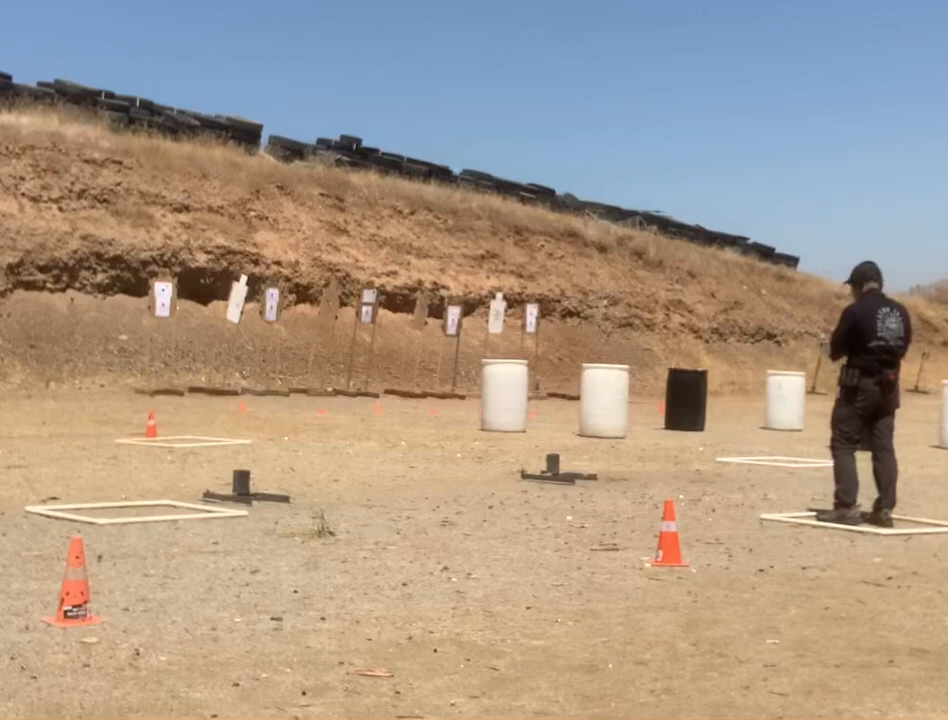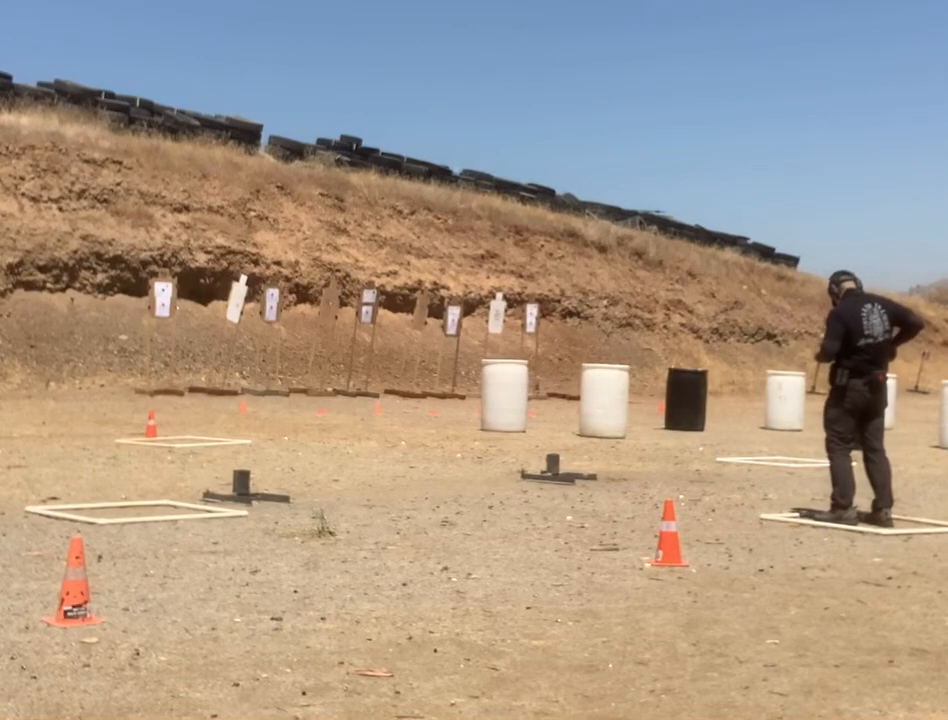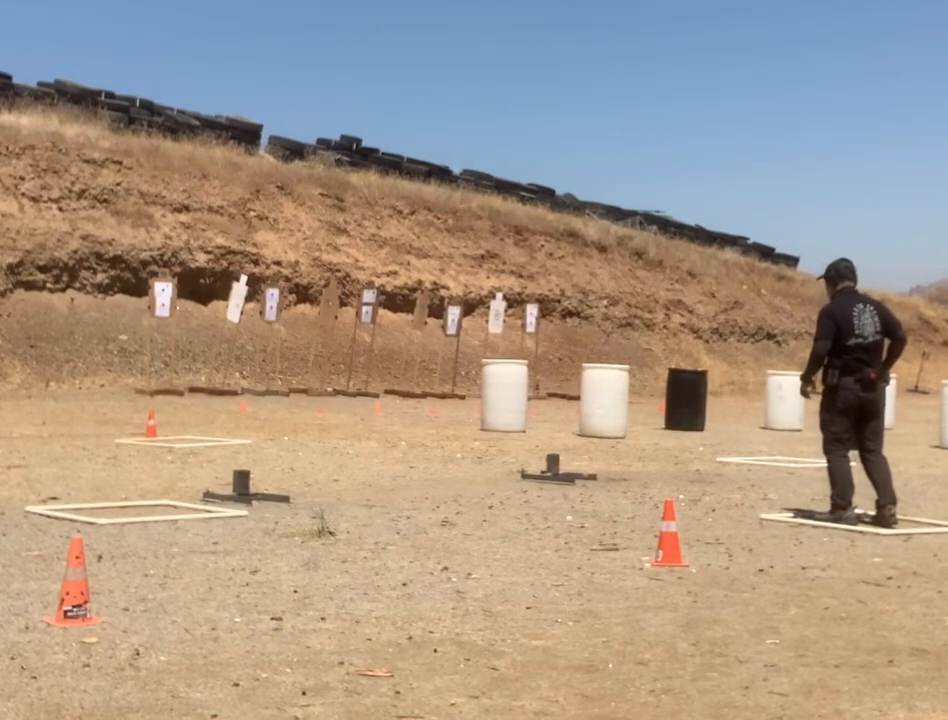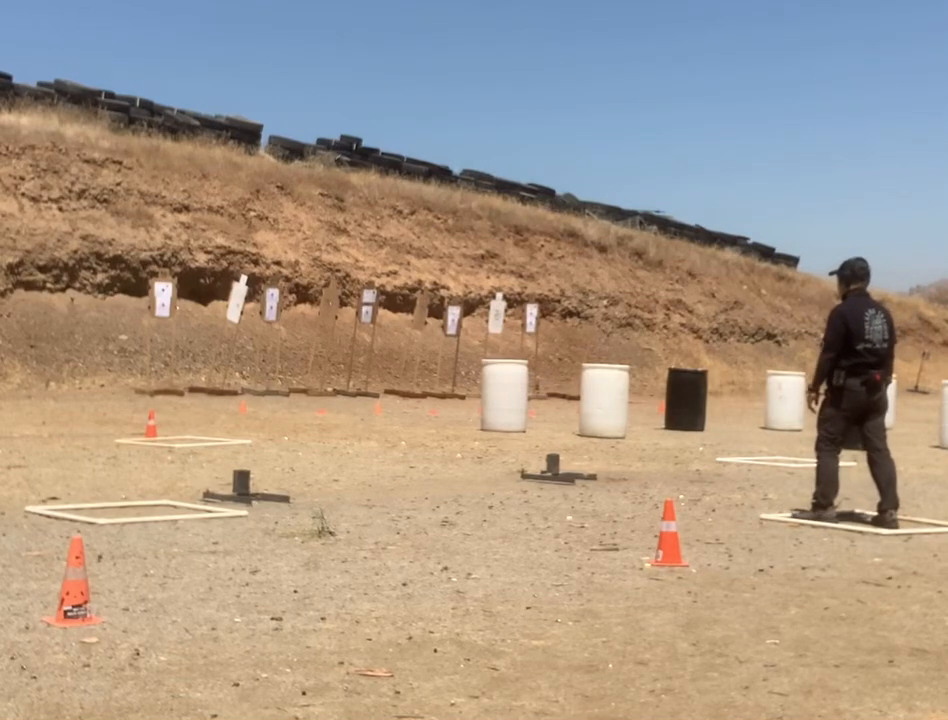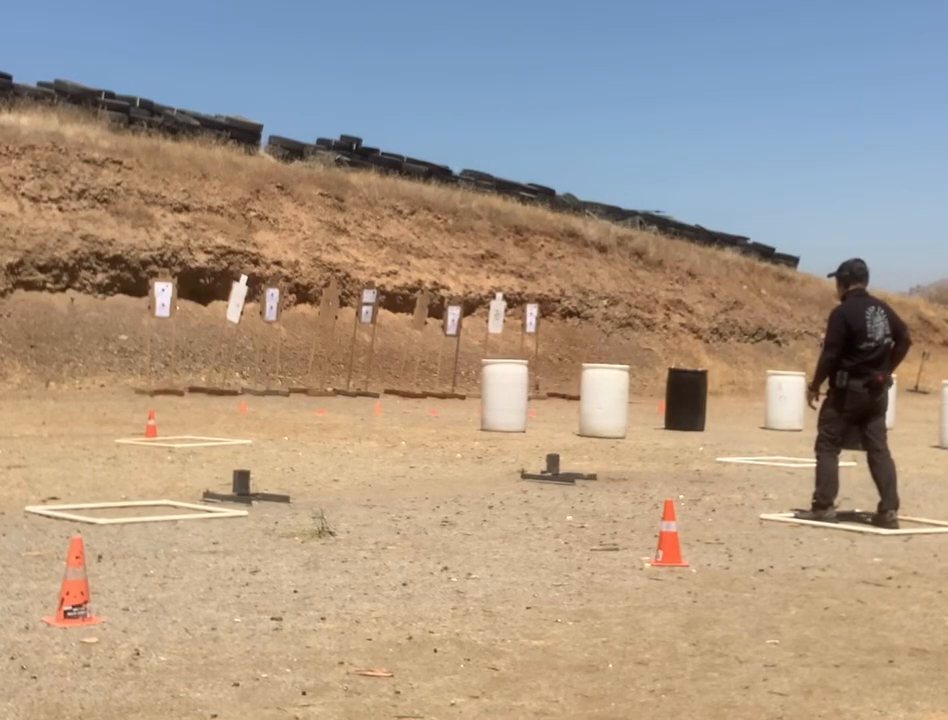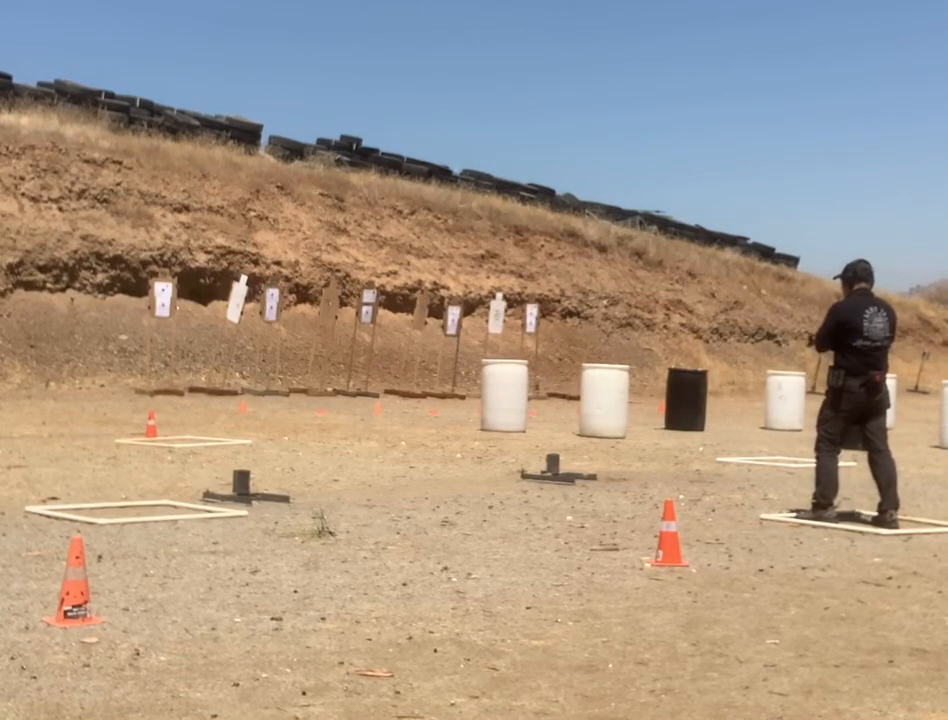
dt=0.7s
person 1, frame 1
left shoulder: (855, 311)
right shoulder: (900, 311)
left elbow: (837, 348)
right elbow: (902, 348)
left wrist: (846, 353)
left hip: (859, 386)
right hip: (888, 387)
left knee: (843, 447)
right knee: (884, 449)
left ankle: (847, 508)
right ankle: (884, 510)
person 1, frame 2
left shoulder: (840, 312)
right shoulder: (883, 304)
left elbow: (829, 351)
right elbow: (916, 322)
left wrist: (820, 356)
right wrist: (893, 343)
left hip: (849, 387)
right hip: (877, 387)
left knee: (839, 447)
right knee: (875, 448)
left ankle: (843, 509)
right ankle: (883, 509)
person 1, frame 3
left shoulder: (831, 311)
right shoulder: (875, 307)
left elbow: (821, 350)
right elbow: (900, 338)
left wrist: (807, 378)
right wrist: (884, 368)
left hip: (842, 386)
right hip: (872, 386)
left knee: (837, 449)
right knee: (873, 450)
left ankle: (843, 509)
right ankle: (887, 507)
person 1, frame 4
left shoulder: (842, 312)
right shoulder: (883, 313)
left elbow: (829, 355)
right elbow: (889, 354)
left wrist: (814, 387)
left hip: (846, 389)
right hip: (875, 390)
left knee: (828, 447)
right knee: (879, 449)
left ankle: (823, 507)
right ankle: (889, 511)
person 1, frame 5
left shoulder: (843, 312)
right shoulder: (883, 309)
left elbow: (830, 354)
right elbow: (904, 340)
left wrist: (815, 386)
left hip: (848, 389)
right hip: (877, 390)
left knee: (827, 447)
right knee: (879, 449)
left ankle: (823, 507)
right ankle: (889, 511)
person 1, frame 6
left shoulder: (843, 309)
right shoulder: (887, 310)
left elbow: (821, 344)
left wrist: (817, 339)
left hip: (847, 388)
right hip: (876, 389)
left knee: (827, 446)
right knee: (879, 449)
left ankle: (824, 507)
right ankle: (889, 511)
